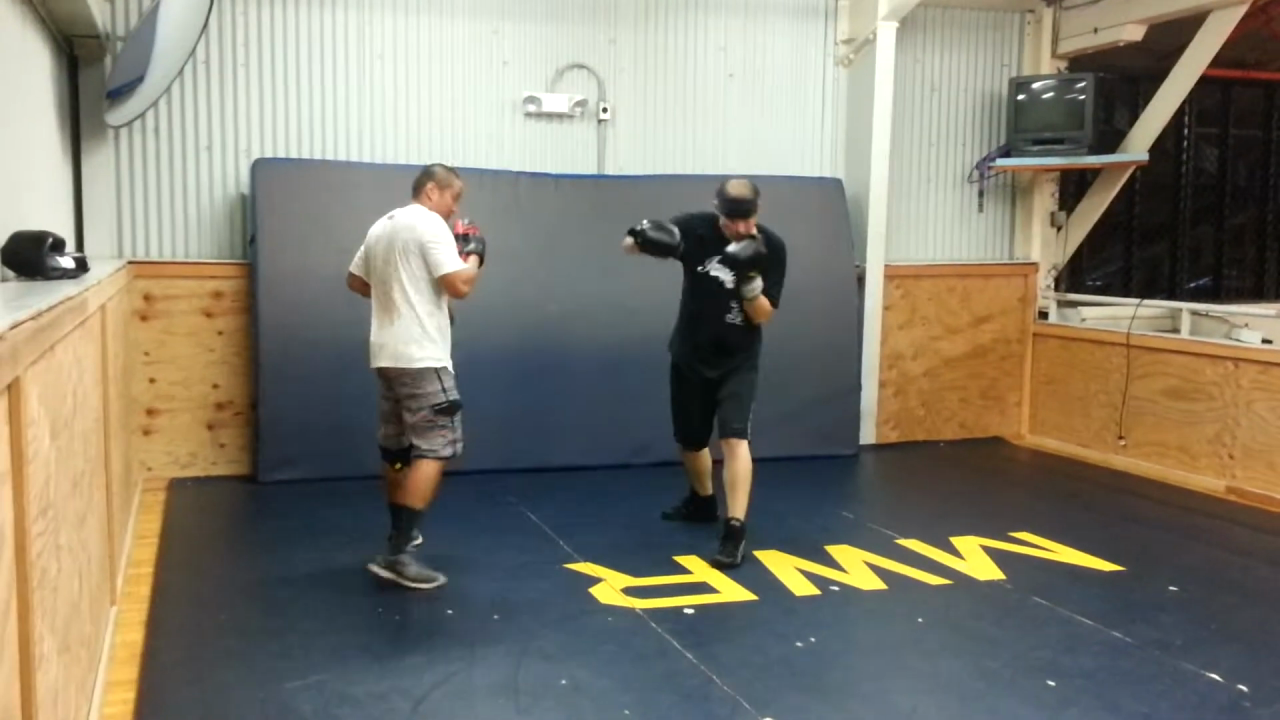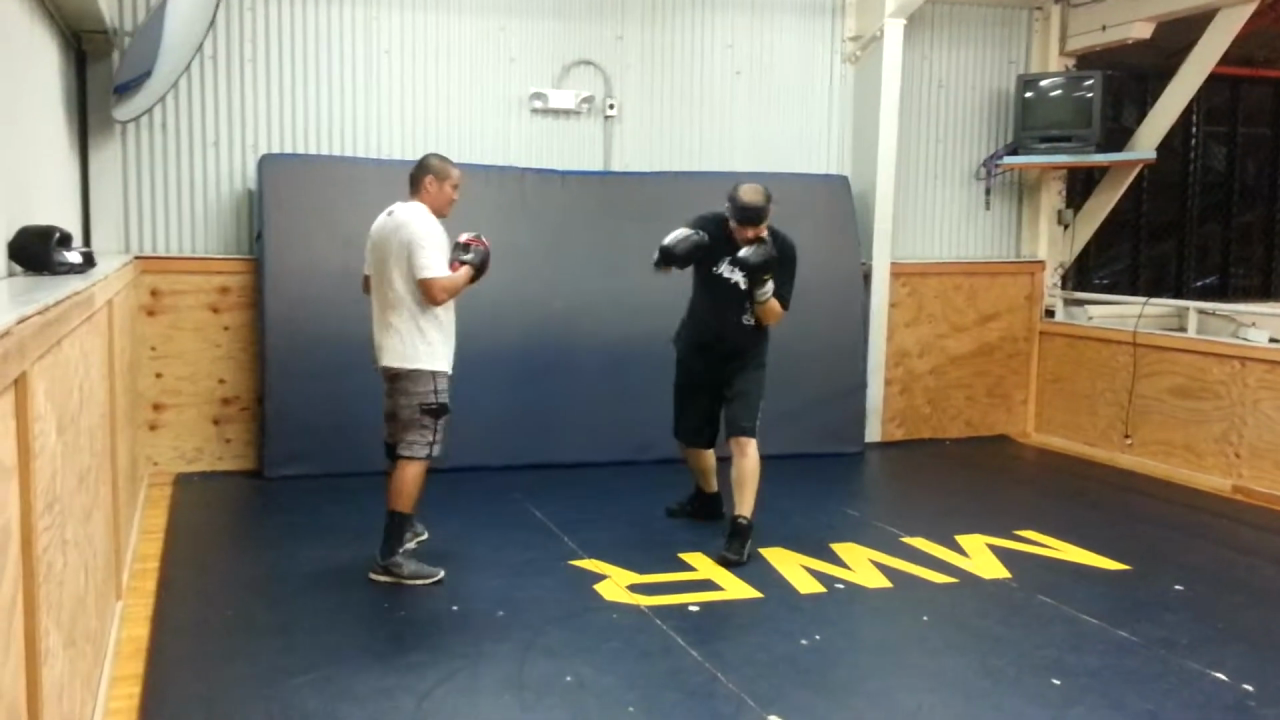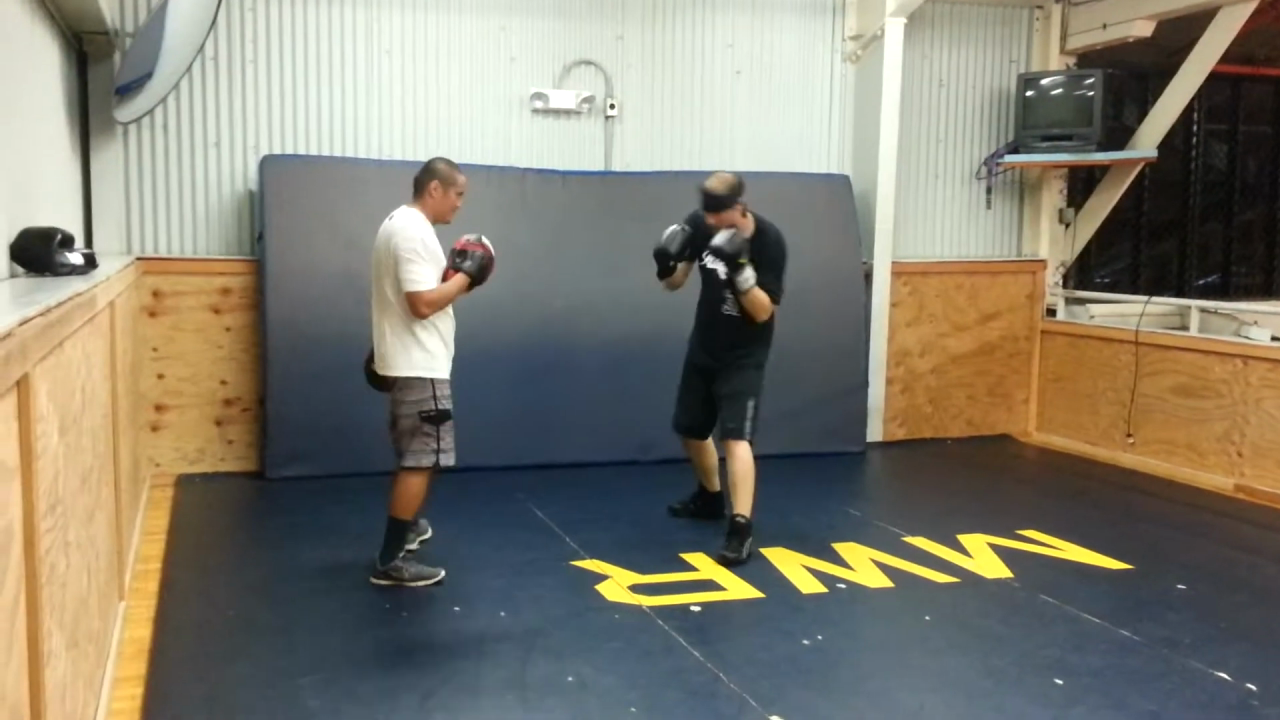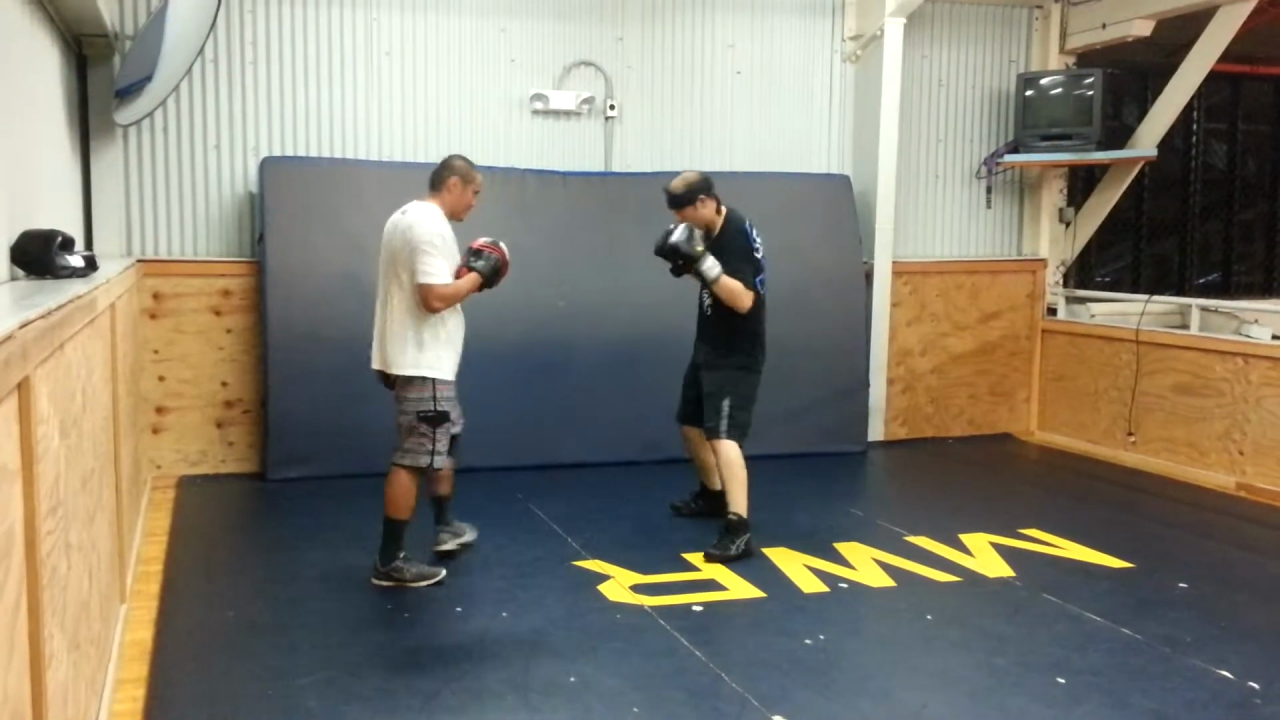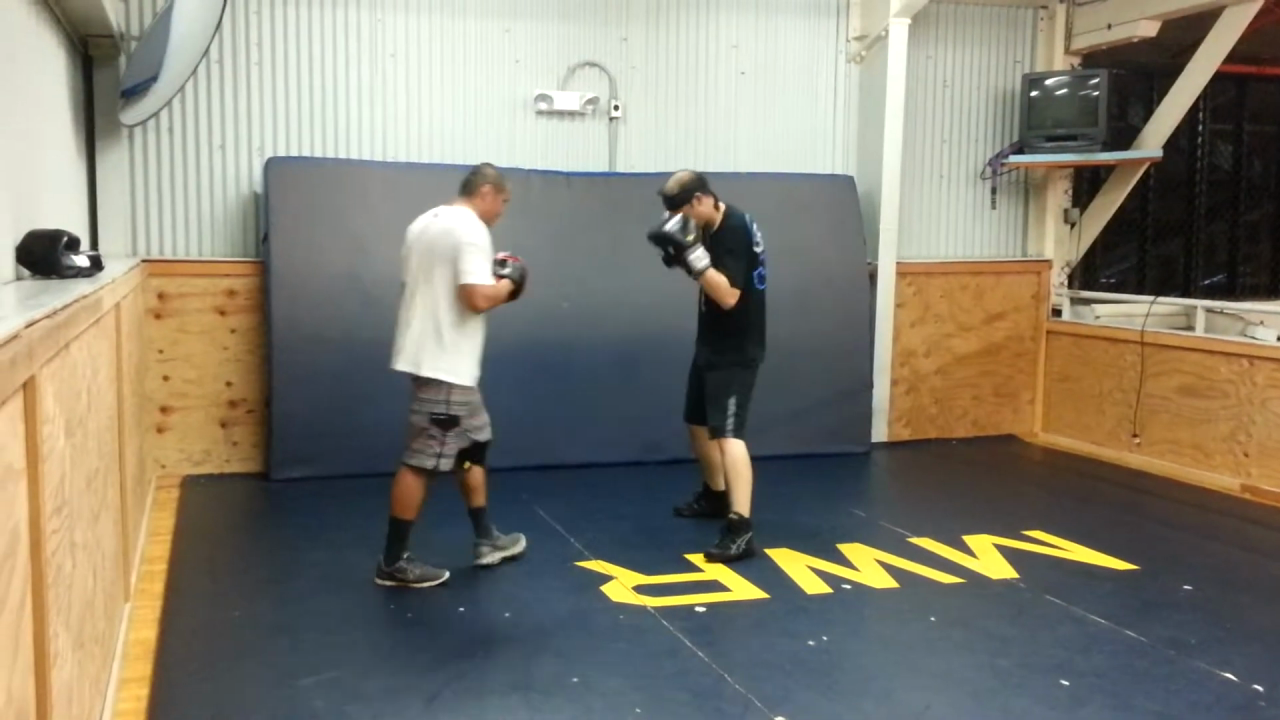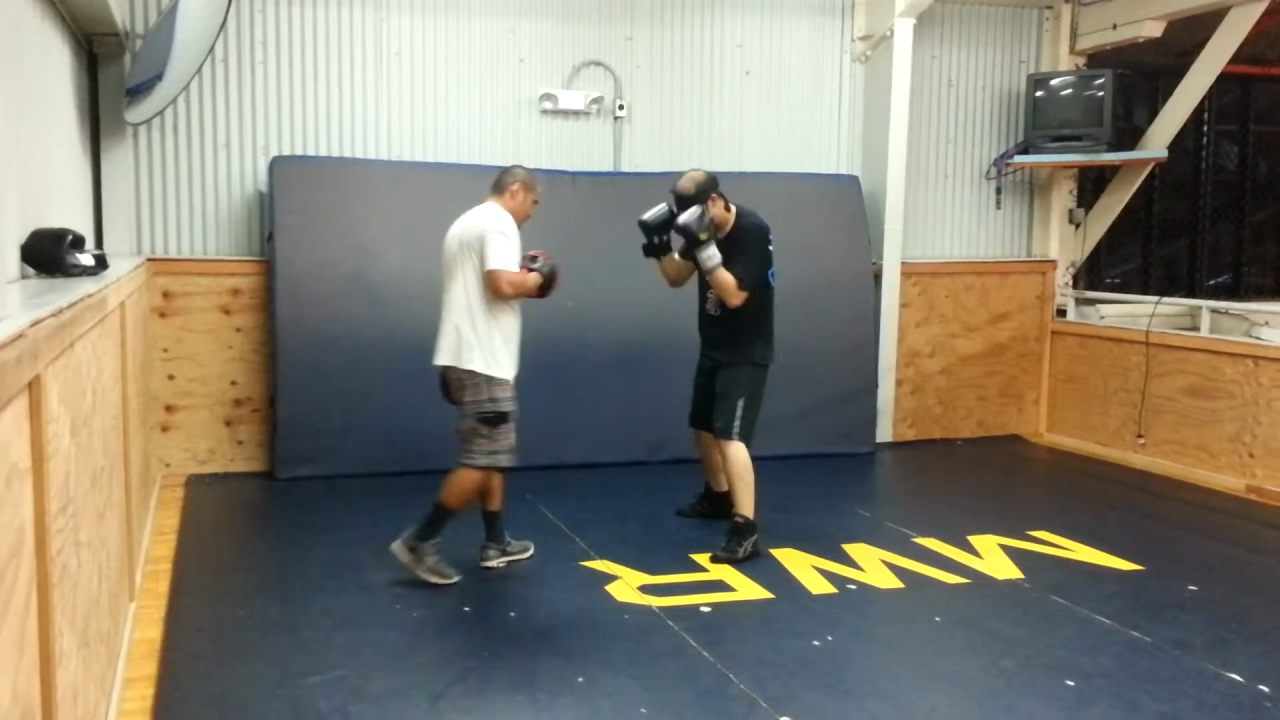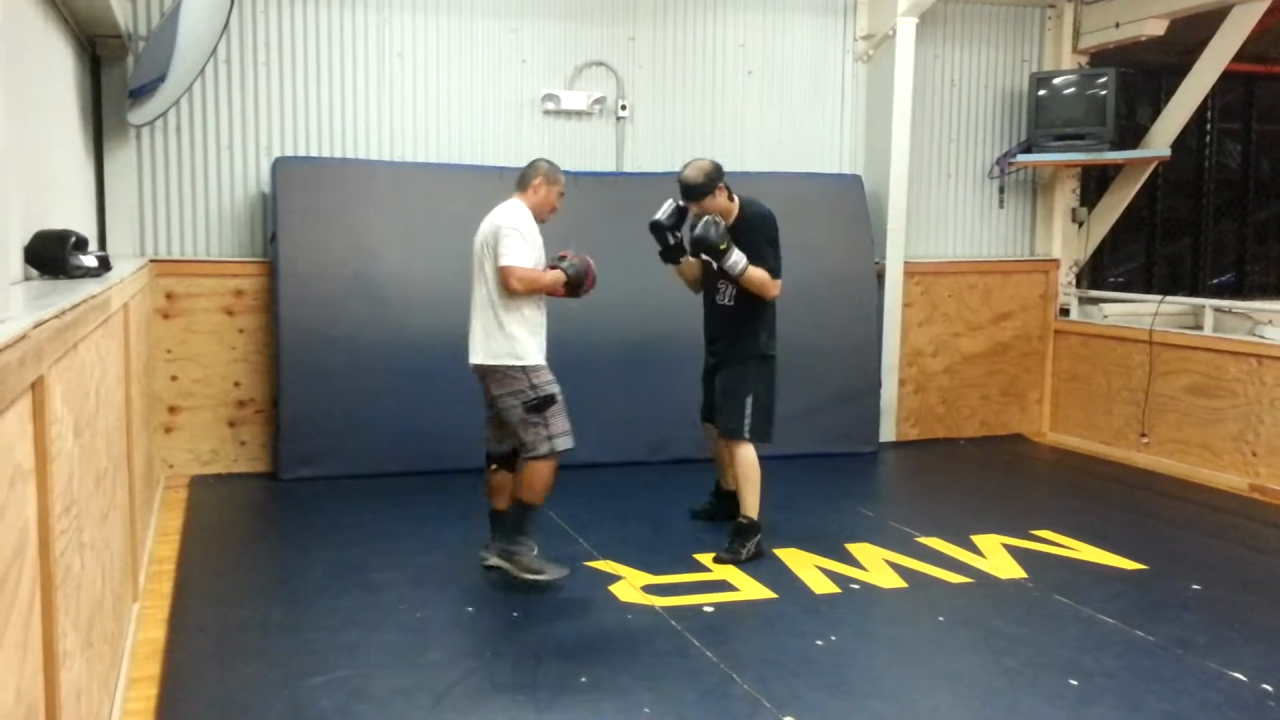
dt=0.2s
person 1, frame 1
left shoulder: (380, 228)
right shoulder: (429, 224)
left elbow: (355, 282)
right elbow: (460, 286)
right wrist: (474, 253)
left hip: (386, 354)
right hip: (421, 358)
left knee: (396, 447)
right knee: (435, 451)
left ankle: (401, 534)
right ankle: (395, 554)
person 1, frame 2
left shoulder: (384, 221)
right shoulder: (423, 224)
left elbow: (372, 283)
right elbow: (437, 291)
right wrist: (470, 264)
left hip: (394, 352)
right hip: (421, 356)
left knee: (401, 446)
right knee: (415, 452)
left ankle: (404, 525)
right ankle: (390, 556)
person 1, frame 3
left shoulder: (397, 223)
right shoulder: (414, 232)
right elbow: (423, 304)
left wrist: (449, 272)
right wrist: (466, 275)
left hip: (400, 360)
right hip: (419, 365)
left knee: (411, 454)
right knee: (422, 460)
left ankle: (407, 526)
right ankle: (390, 560)
person 1, frame 4
left shoulder: (405, 217)
right shoulder: (432, 226)
right elbow: (435, 298)
left wrist: (464, 272)
right wrist: (479, 275)
left hip: (417, 357)
right hip: (422, 362)
left knee: (445, 439)
right knee: (413, 458)
left ankle: (445, 526)
right ankle: (390, 561)
person 1, frame 5
left shoulder: (424, 223)
right shoulder: (471, 230)
right elbow: (478, 298)
right wrist: (508, 282)
left hip: (435, 358)
right hip: (443, 364)
left knee: (473, 443)
right knee: (421, 461)
left ankle: (486, 539)
right ankle: (393, 561)
person 1, frame 6
left shoulder: (463, 223)
right shoulder: (498, 223)
right elbow: (504, 284)
left wrist: (523, 278)
right wrist: (538, 277)
left hip: (465, 355)
right hip: (482, 360)
left knee: (494, 451)
right knee: (483, 458)
left ankle: (496, 542)
right ankle: (419, 541)
person 1, frame 7
left shoulder: (500, 219)
right shoulder: (515, 219)
right elbow: (516, 279)
left wrist: (550, 280)
right wrist: (562, 275)
left hip: (496, 353)
right hip: (511, 354)
left knee: (506, 450)
right knee: (547, 445)
left ankle: (501, 541)
right ankle: (514, 542)
person 2, frame 1
left shoulder: (772, 248)
right shoulder: (695, 227)
left elbow: (763, 316)
right elbow: (632, 246)
left wrist: (750, 275)
right wrist: (640, 237)
left hip: (737, 361)
right hip: (690, 356)
left knee: (734, 438)
right knee: (689, 441)
left ankle: (735, 530)
right ankle: (702, 501)
person 2, frame 2
left shoulder: (783, 249)
right shoulder: (709, 227)
left elbow: (773, 318)
right elbow: (682, 242)
left wrist: (761, 279)
right wrist: (672, 249)
left hip: (745, 360)
right hip: (697, 354)
left knee: (742, 439)
right knee: (691, 438)
left ankle: (741, 528)
right ankle: (707, 498)
person 2, frame 3
left shoulder: (769, 240)
right shoulder: (700, 225)
left elbow: (763, 312)
right elbow: (674, 282)
left wrist: (740, 268)
right wrist: (666, 261)
left hip: (744, 357)
right hip: (703, 350)
left knee: (735, 438)
right knee: (691, 430)
left ankle: (741, 528)
right ankle: (710, 496)
person 2, frame 4
left shoulder: (735, 235)
right shoulder: (705, 229)
left elbow: (743, 301)
left wrist: (702, 258)
right wrist: (681, 260)
left hip: (737, 355)
right hip: (709, 346)
left knee: (722, 435)
right knee: (691, 424)
left ankle: (737, 528)
right ankle: (712, 495)
person 2, frame 5
left shoulder: (734, 229)
right shoulder: (712, 225)
left elbow: (728, 296)
left wrist: (691, 250)
right wrist: (678, 254)
left hip: (736, 349)
right hip: (712, 344)
left knee: (727, 433)
right knee: (698, 423)
left ankle: (740, 528)
right ankle: (715, 495)
person 2, frame 6
left shoulder: (752, 229)
right shoulder: (706, 228)
left elbow: (735, 296)
right elbow: (677, 278)
left wrist: (704, 247)
right wrist: (659, 244)
left hip: (745, 353)
right hip: (715, 348)
left knee: (730, 437)
right knee: (704, 428)
left ankle: (745, 530)
right ankle: (718, 496)
person 2, frame 7
left shoulder: (758, 219)
right shoulder: (706, 222)
left elbow: (772, 288)
right elbow: (697, 283)
left wrist: (726, 252)
right wrist: (673, 248)
left hip: (749, 347)
right hip: (718, 343)
left knee: (739, 436)
right knee: (714, 425)
left ankle: (749, 530)
right ankle: (728, 496)
